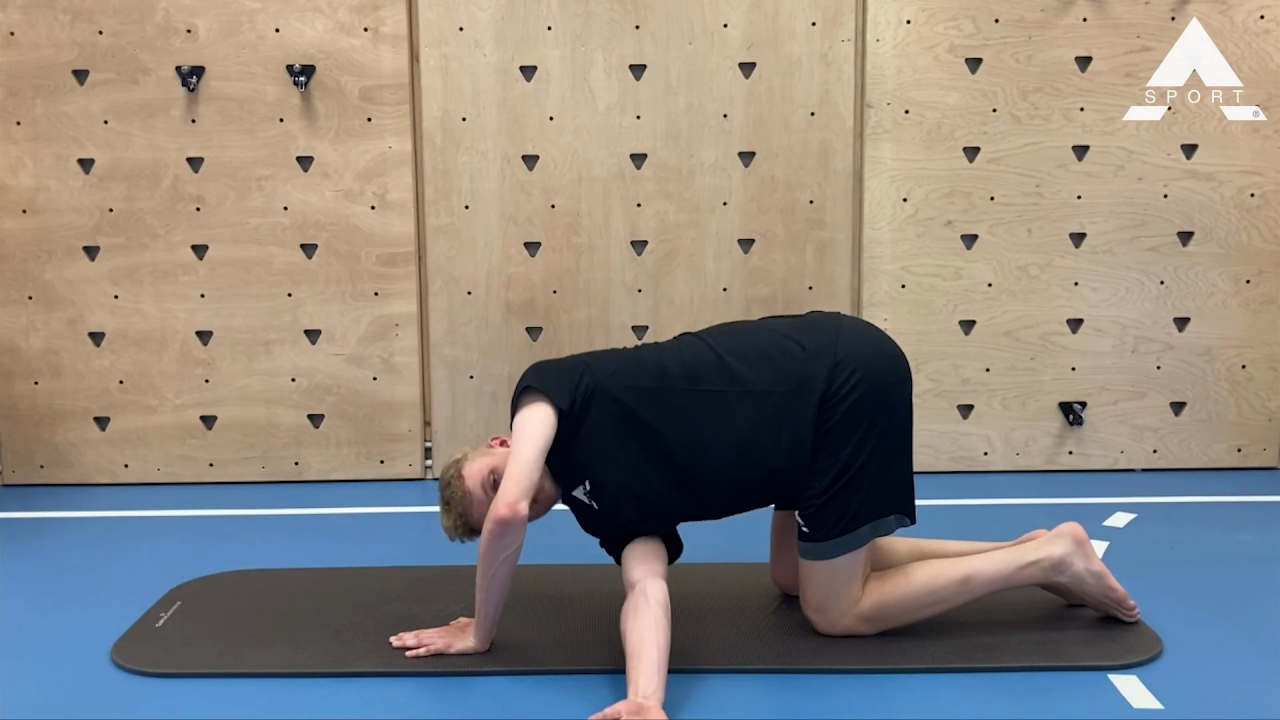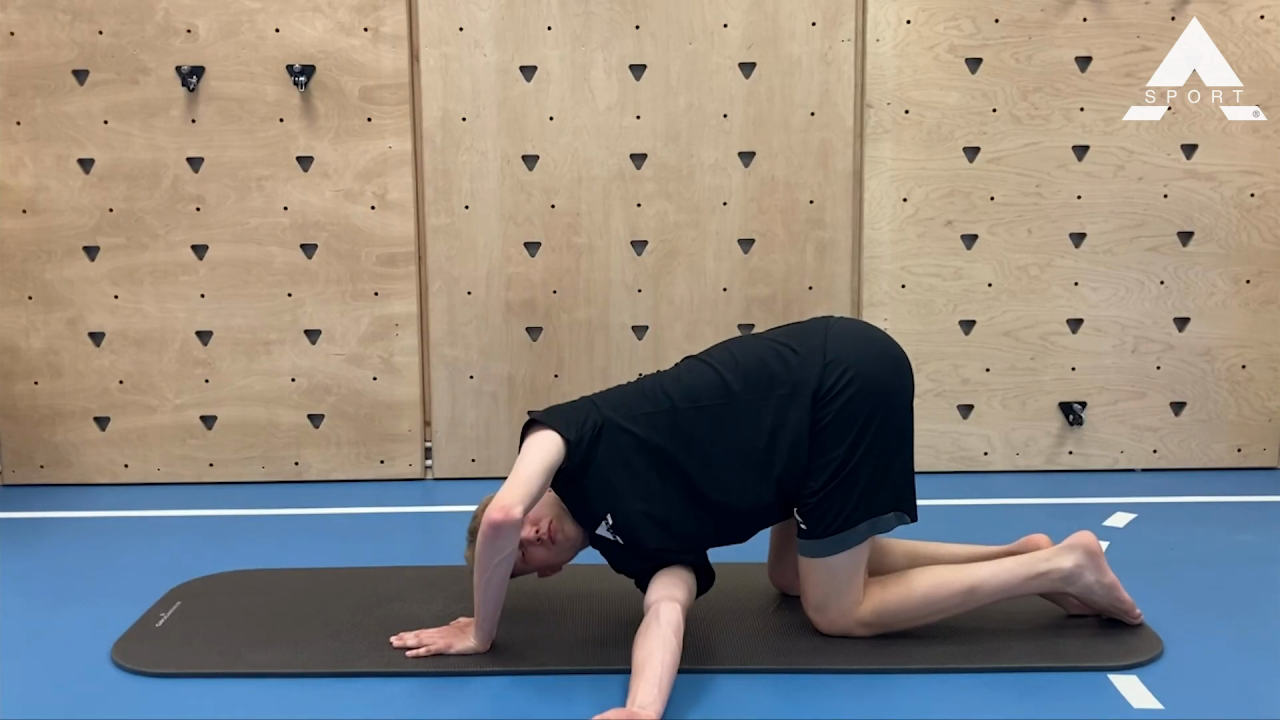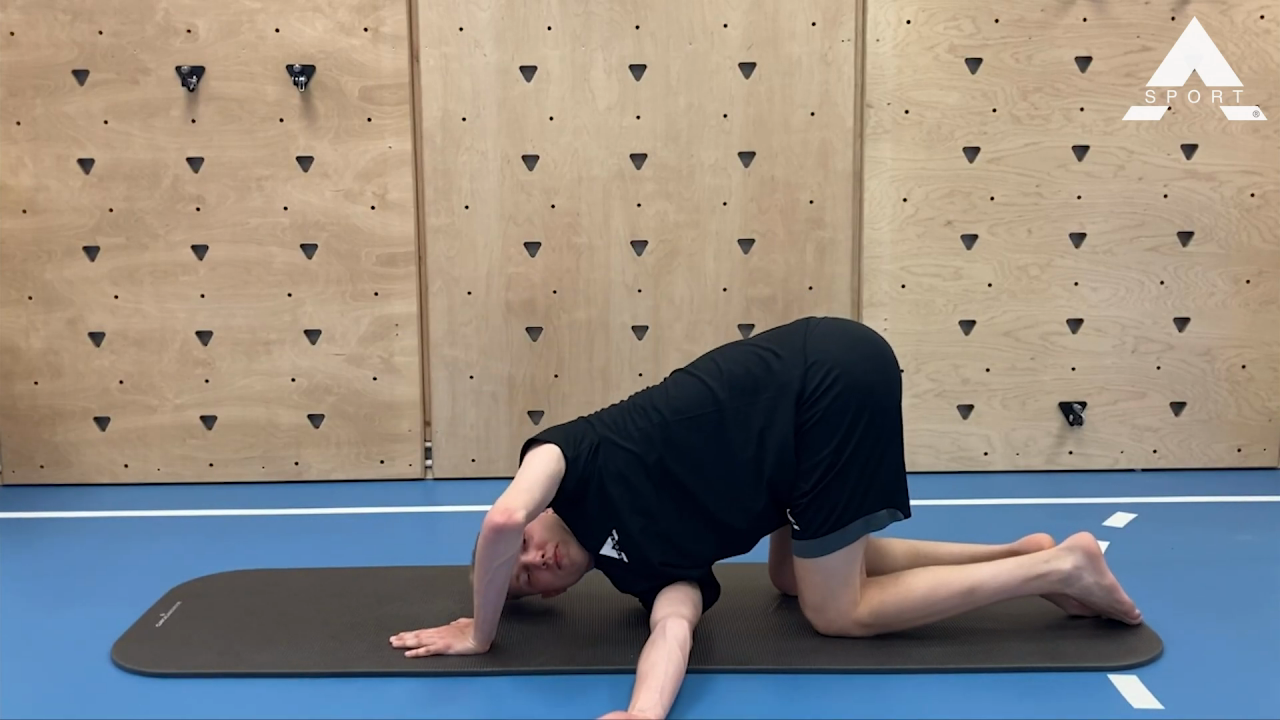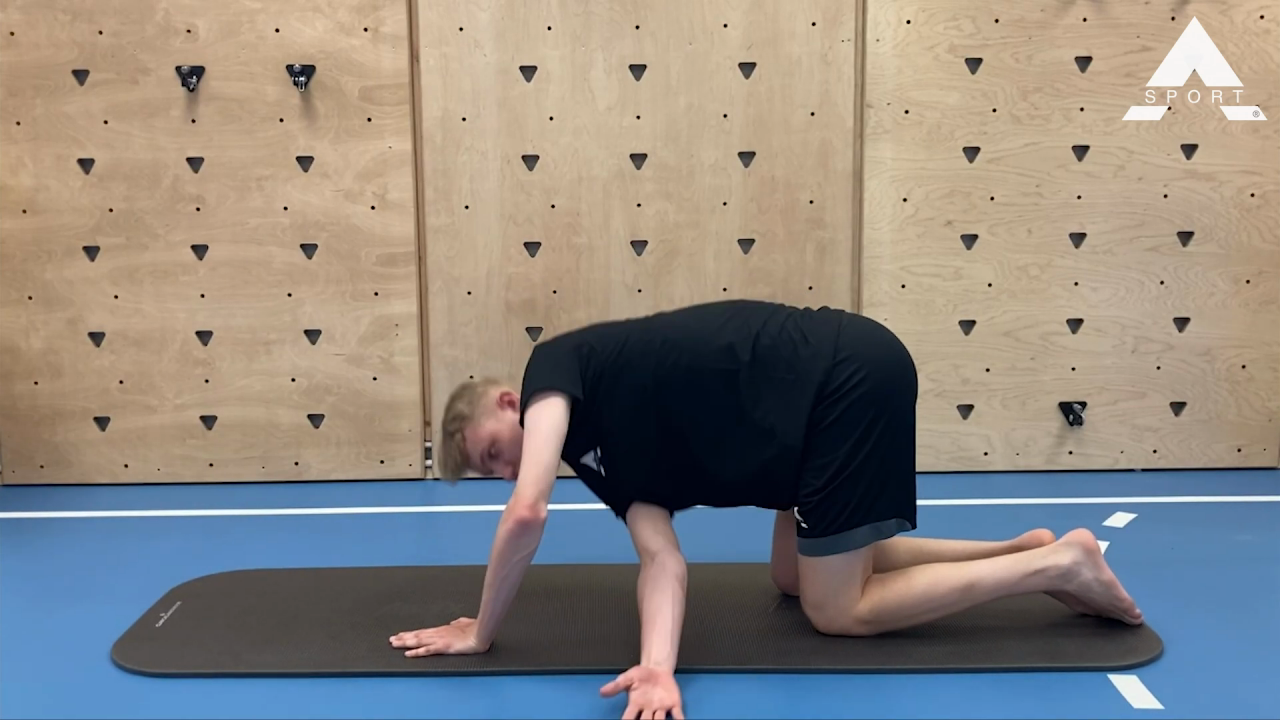
dt=0.4s
person 1, frame 1
left shoulder: (545, 392)
right shoulder: (607, 502)
left elbow: (509, 515)
right elbow: (648, 588)
left wrist: (479, 632)
left hip: (848, 377)
right hip: (836, 378)
left knee: (836, 611)
right knee: (797, 576)
left ankle: (1048, 559)
right ankle: (1025, 550)
person 1, frame 2
left shoulder: (560, 434)
right shoulder: (637, 538)
left elbow: (498, 514)
right elbow: (667, 612)
left wrist: (482, 631)
left hip: (844, 377)
right hip: (839, 377)
left knee: (838, 611)
right knee: (794, 577)
left ankle: (1057, 566)
right ankle: (1021, 555)
person 1, frame 3
left shoulder: (561, 455)
left elbow: (499, 521)
right elbow: (676, 628)
left wrist: (479, 633)
left hip: (831, 375)
right hip: (831, 373)
left knee: (836, 612)
right knee: (796, 575)
left ankle: (1059, 569)
right ankle: (1021, 553)
person 1, frame 4
left shoulder: (552, 369)
right shoulder: (610, 459)
left elbow: (526, 511)
right elbow: (661, 555)
left wrist: (480, 630)
left hip: (850, 381)
right hip: (846, 372)
left knee: (837, 610)
right knee: (796, 576)
left ankle: (1058, 565)
right ankle: (1022, 549)
